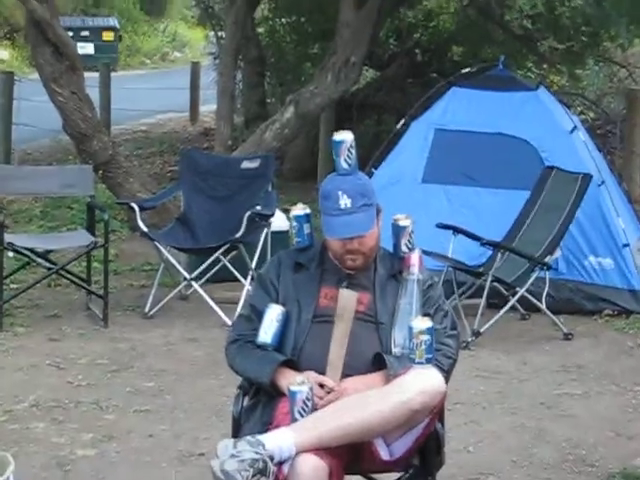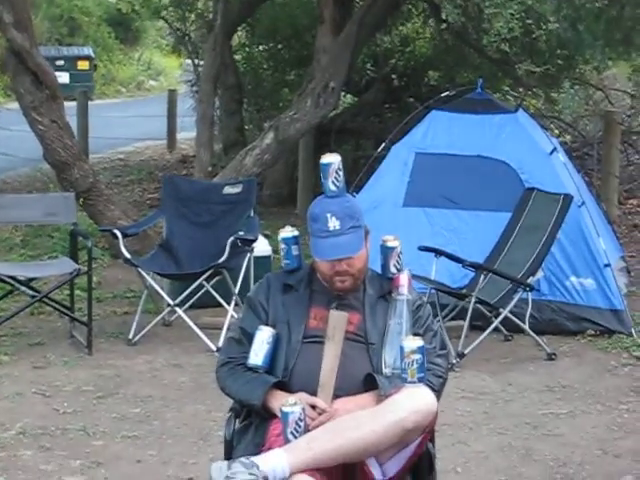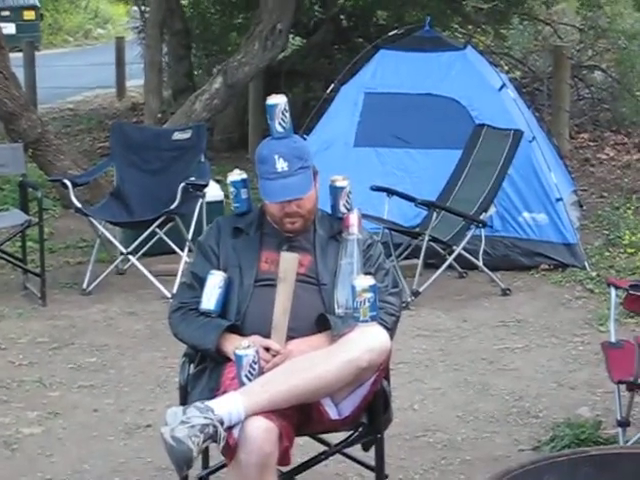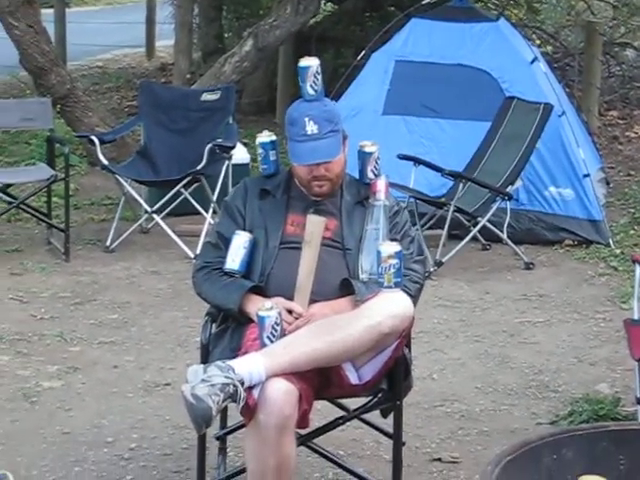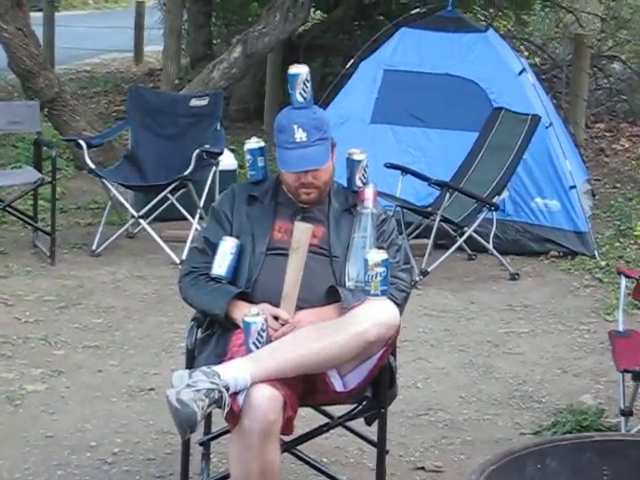
dt=1s
person 1, frame 1
right shoulder: (287, 268)
left elbow: (444, 350)
right elbow: (241, 343)
left wrist: (373, 384)
right wrist: (286, 378)
left hip: (384, 418)
left knee: (429, 383)
left ankle: (265, 447)
person 1, frame 2
right shoulder: (275, 291)
left elbow: (434, 370)
right elbow: (231, 366)
left wrist: (363, 404)
right wrist: (279, 400)
left hip: (375, 438)
left knee: (421, 403)
person 1, frame 3
right shoulder: (226, 235)
left elbow: (385, 310)
right elbow: (183, 312)
left wrist: (316, 345)
right wrist: (233, 344)
left hip: (333, 381)
right hip: (252, 374)
left knee: (374, 342)
right knee: (256, 436)
left ankle: (215, 413)
person 1, frame 4
right shoulder: (252, 196)
left elbow: (410, 277)
right elbow: (207, 271)
left wrist: (340, 309)
right wrist: (254, 304)
left hip: (353, 348)
right hip: (271, 337)
left knee: (397, 309)
right knee: (275, 398)
left ankle: (236, 374)
person 1, frame 5
right shoulder: (240, 202)
left elbow: (397, 286)
right elbow: (193, 277)
left wrist: (325, 317)
right wrist: (240, 309)
left hip: (339, 355)
right hip: (257, 343)
left knee: (383, 316)
right knee: (260, 405)
left ankle: (221, 380)
